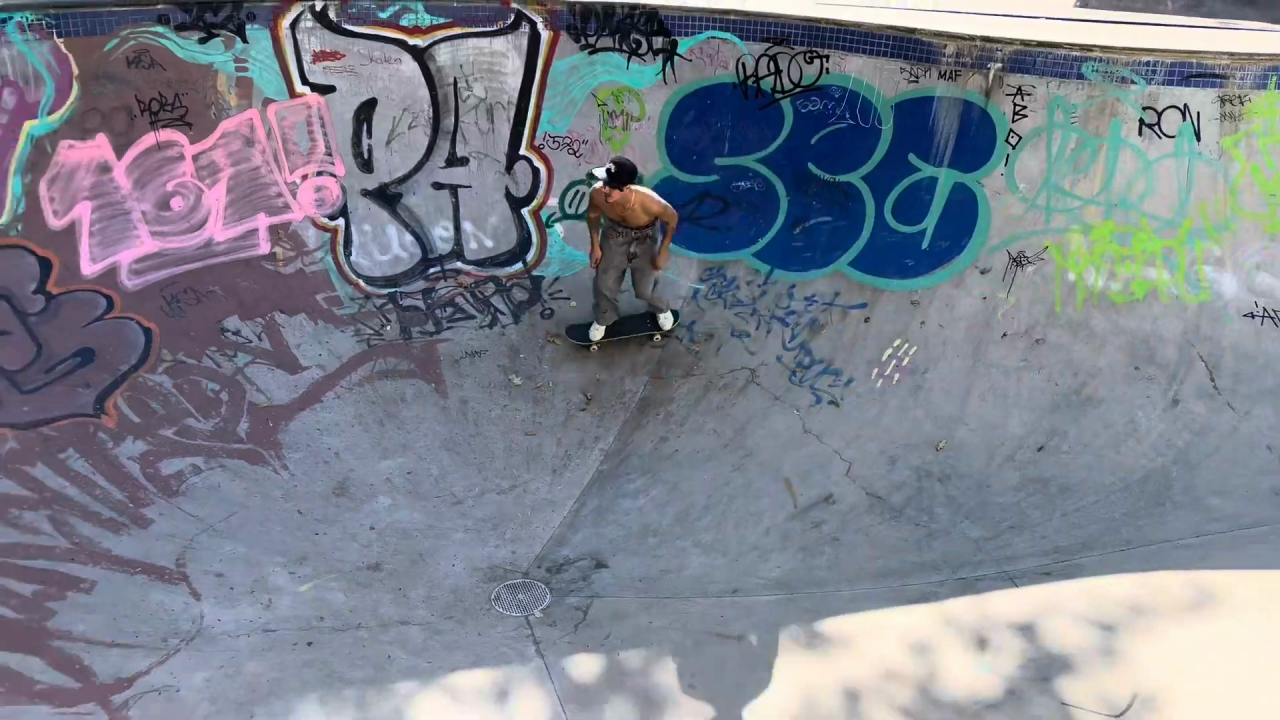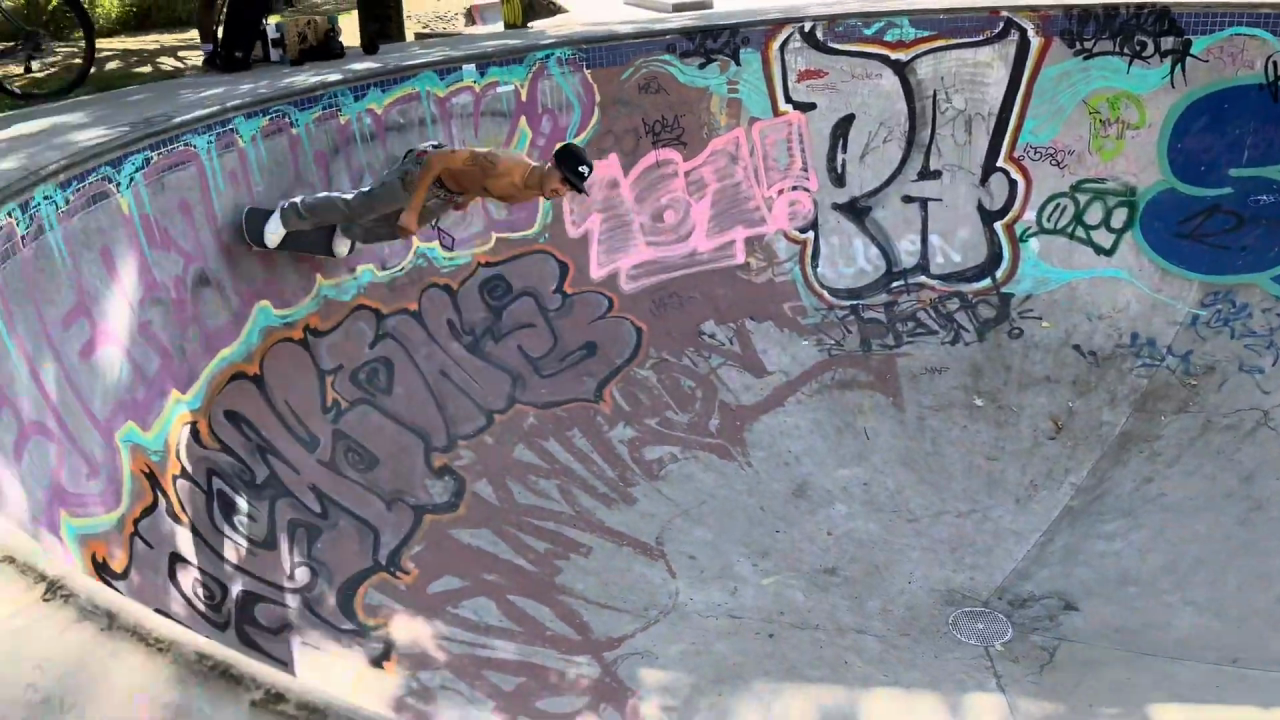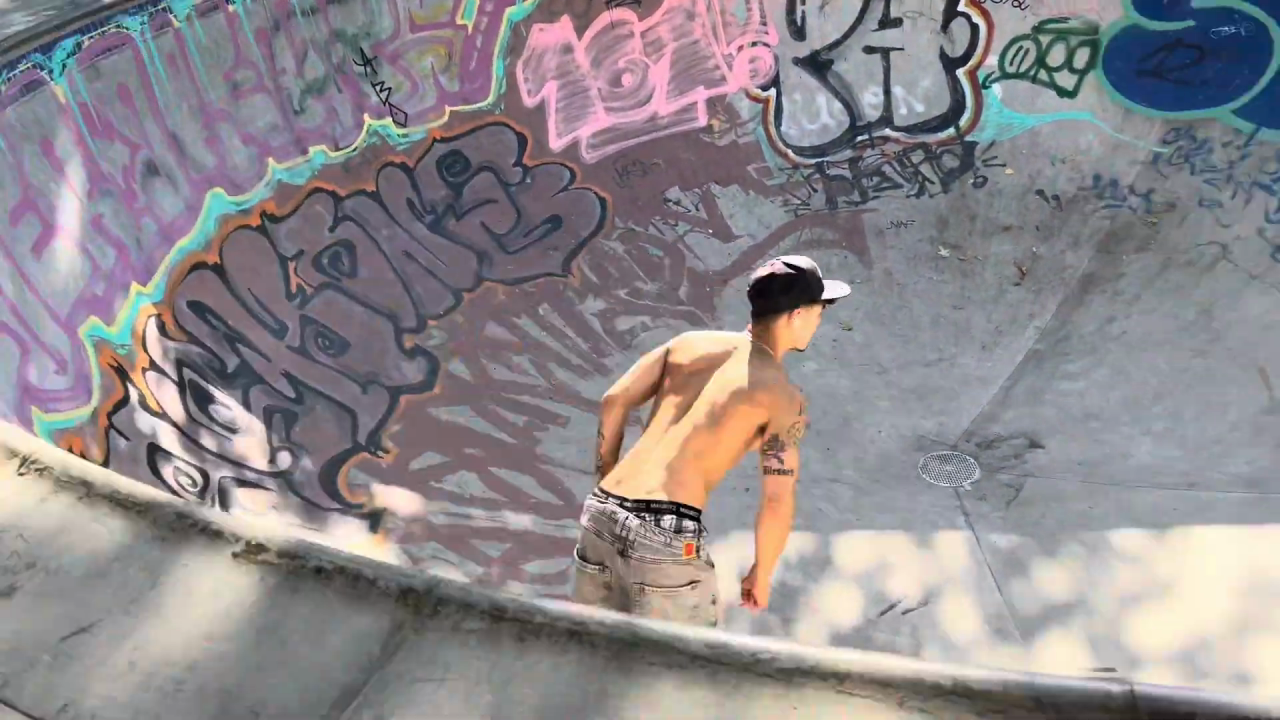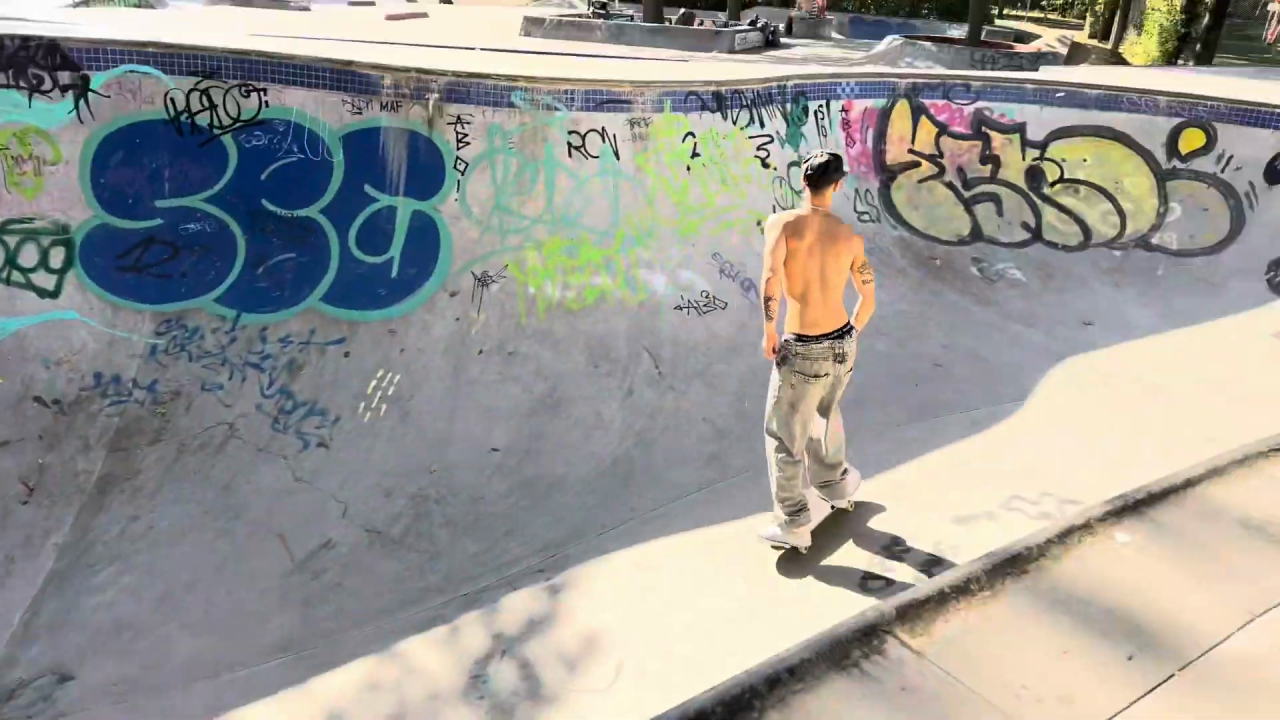
dt=0.7s
person 1, frame 1
left shoulder: (648, 203)
right shoulder: (597, 193)
left elbow: (671, 217)
left wrist: (663, 253)
right wrist: (595, 245)
left hip: (644, 234)
right hip: (615, 230)
left knee: (643, 288)
right knee: (604, 282)
left ankle: (661, 308)
right ankle: (603, 318)
person 1, frame 2
left shoulder: (539, 189)
right shoulder: (505, 167)
right elbow: (441, 158)
left wrist: (469, 195)
right wrist: (411, 210)
left hip: (449, 191)
right hip: (427, 168)
left knee: (393, 227)
right knee: (358, 206)
left ankle: (349, 232)
right ankle: (291, 215)
person 1, frame 3
left shoulder: (689, 343)
right shoulder: (782, 397)
left elbow: (614, 401)
right elbow: (778, 504)
right wrist: (764, 575)
left hip: (603, 516)
right hip: (668, 537)
person 1, frame 4
left shoulder: (781, 222)
right shoulder: (850, 236)
left elbow: (771, 277)
right elbow: (869, 297)
left wrist: (769, 330)
left hip: (802, 351)
right hip: (841, 345)
left knee: (784, 437)
right knee: (825, 413)
left ankle: (793, 524)
right ankle: (836, 484)
